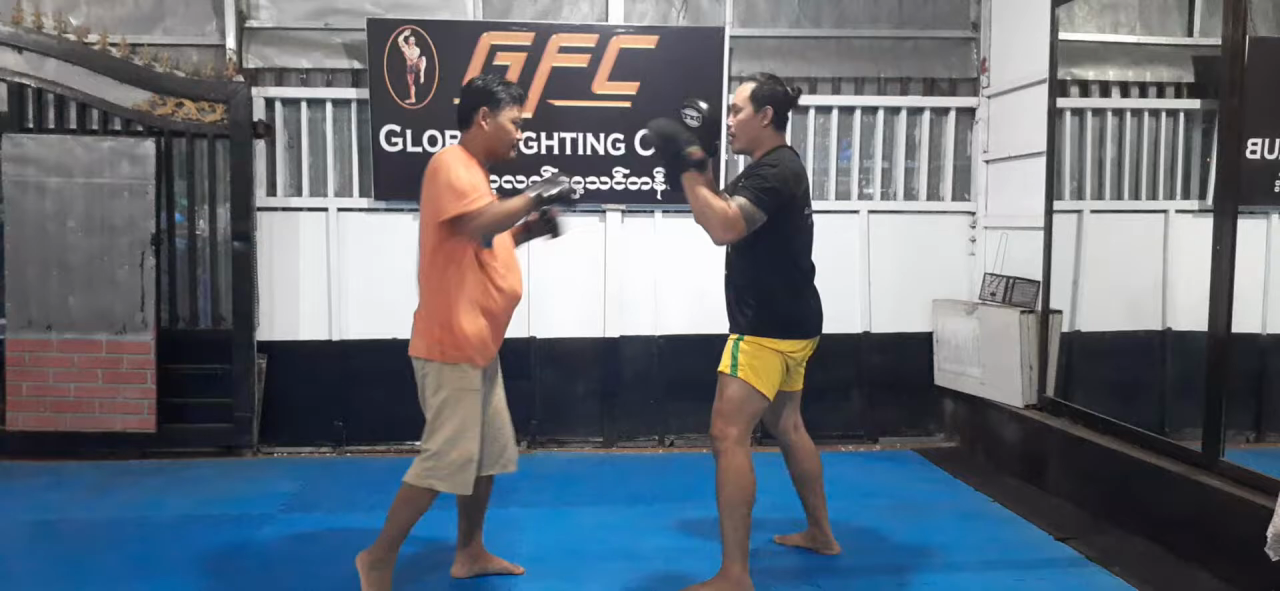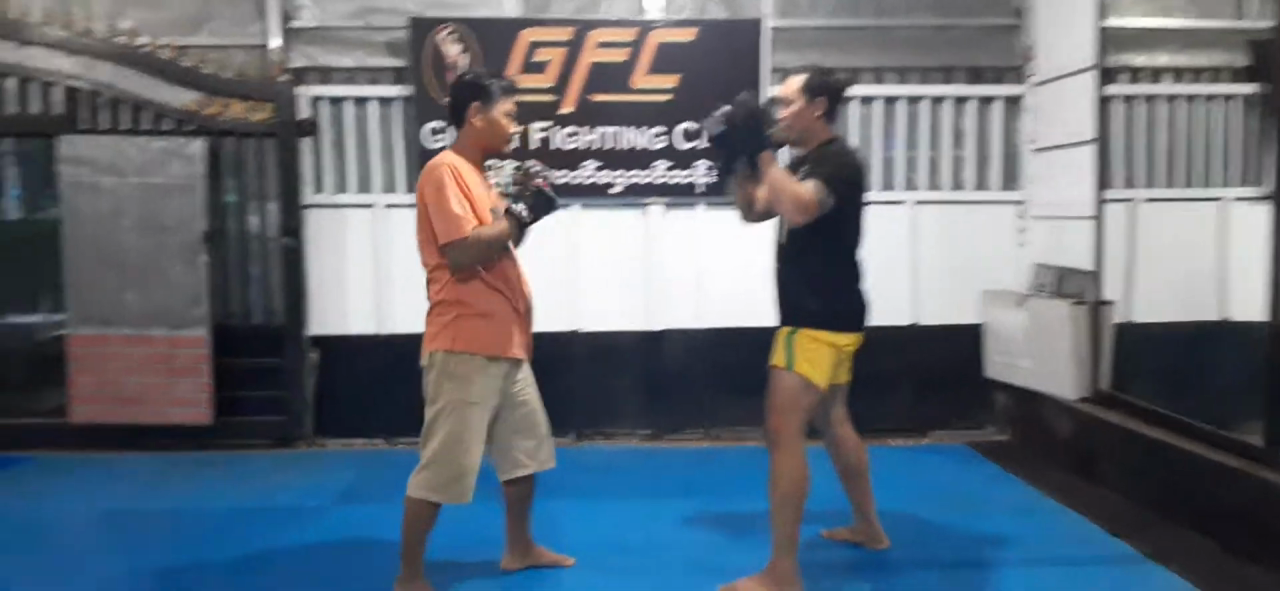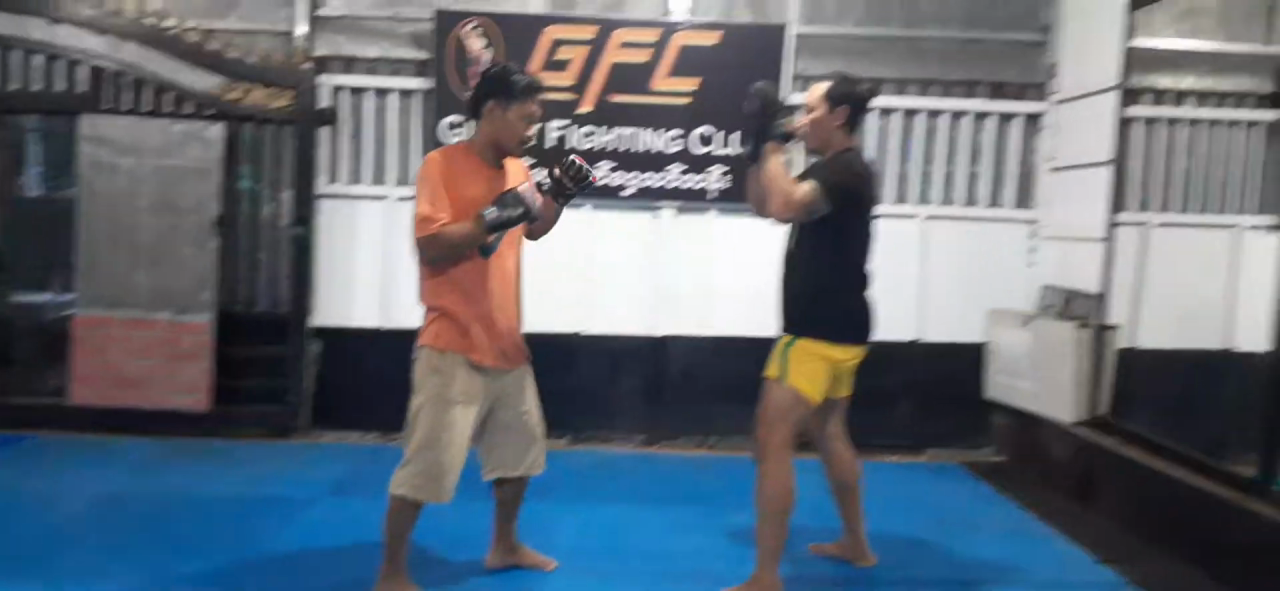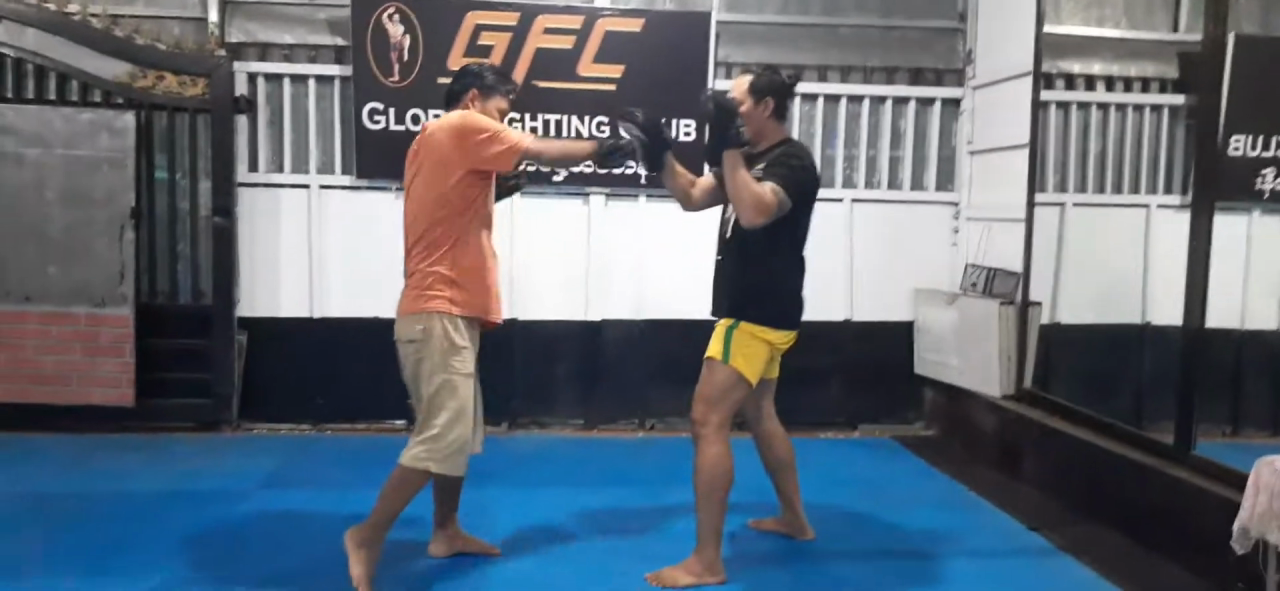
dt=0.7s
person 1, frame 1
left shoulder: (472, 173)
right shoulder: (451, 163)
right elbow: (476, 224)
left wrist: (531, 227)
right wrist: (536, 195)
left hip: (475, 342)
right hip: (450, 342)
left knee: (490, 449)
right knee: (444, 456)
person 1, frame 2
left shoulder: (473, 172)
right shoulder: (445, 169)
right elbow: (464, 254)
left wrist: (519, 212)
right wrist: (516, 214)
left hip: (502, 342)
right hip: (463, 345)
left knee: (527, 446)
right knee: (445, 464)
left ankle: (520, 546)
person 1, frame 3
left shoulder: (516, 169)
right shoulder: (443, 165)
left elbow: (535, 228)
right elbow: (431, 251)
left wrist: (562, 192)
right wrist: (492, 218)
left hip: (506, 345)
right hip: (450, 348)
left knee: (521, 447)
right knee: (430, 463)
left ankle: (505, 544)
person 1, frame 4
left shoulder: (430, 143)
right shoulder: (464, 129)
right elbow: (544, 152)
left wrist: (499, 187)
right wrist: (608, 147)
left hip: (440, 310)
right hip: (440, 313)
left knee: (459, 428)
right knee: (443, 434)
left ankle: (446, 531)
right ankle: (366, 536)
person 2, frame 1
left shoulder: (776, 171)
right shoulder: (770, 166)
left elbow: (722, 227)
right elbow: (721, 215)
left wrist: (686, 166)
right wrist: (696, 162)
left hip: (770, 327)
right hip: (784, 322)
left knee: (727, 435)
right knee: (786, 425)
right ankle: (820, 533)
person 2, frame 2
left shoulder: (837, 161)
right shoulder: (806, 161)
left elbow: (794, 212)
right elbow: (755, 209)
left wrist: (765, 152)
right wrist: (739, 165)
left hip: (821, 319)
right hip: (820, 315)
left knee: (783, 431)
right knee: (832, 420)
right ankle: (869, 527)
person 2, frame 3
left shoulder: (844, 170)
right shoulder: (834, 169)
left elbow: (783, 206)
right elbow: (765, 204)
left wrist: (770, 140)
right wrist: (762, 148)
left hip: (821, 333)
right hip: (835, 329)
left knee: (771, 442)
right knee: (828, 434)
right ankle: (855, 544)
person 2, frame 4
left shoulder: (792, 162)
right shoulder: (749, 159)
left elbow: (753, 214)
right elbow: (693, 197)
left wrist: (728, 149)
right wrist: (659, 152)
left hip: (760, 314)
right hip: (753, 311)
left knee: (707, 422)
right knee: (760, 414)
right ankle: (794, 519)
